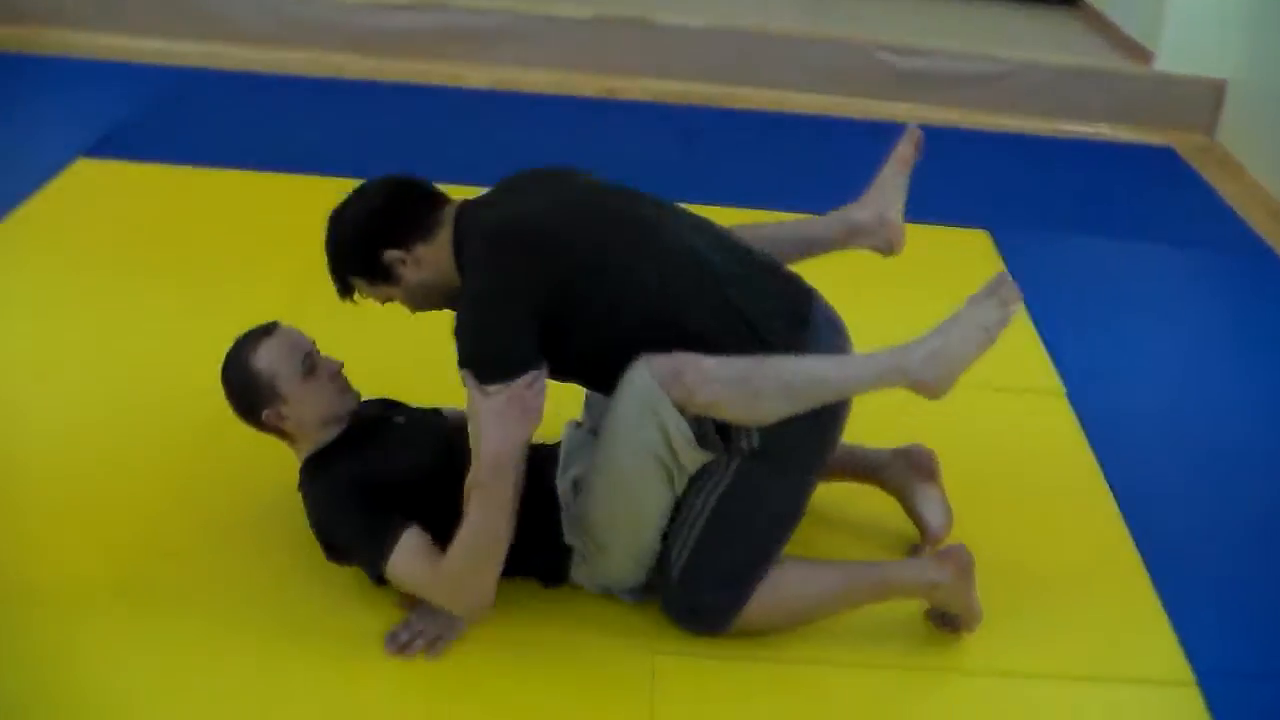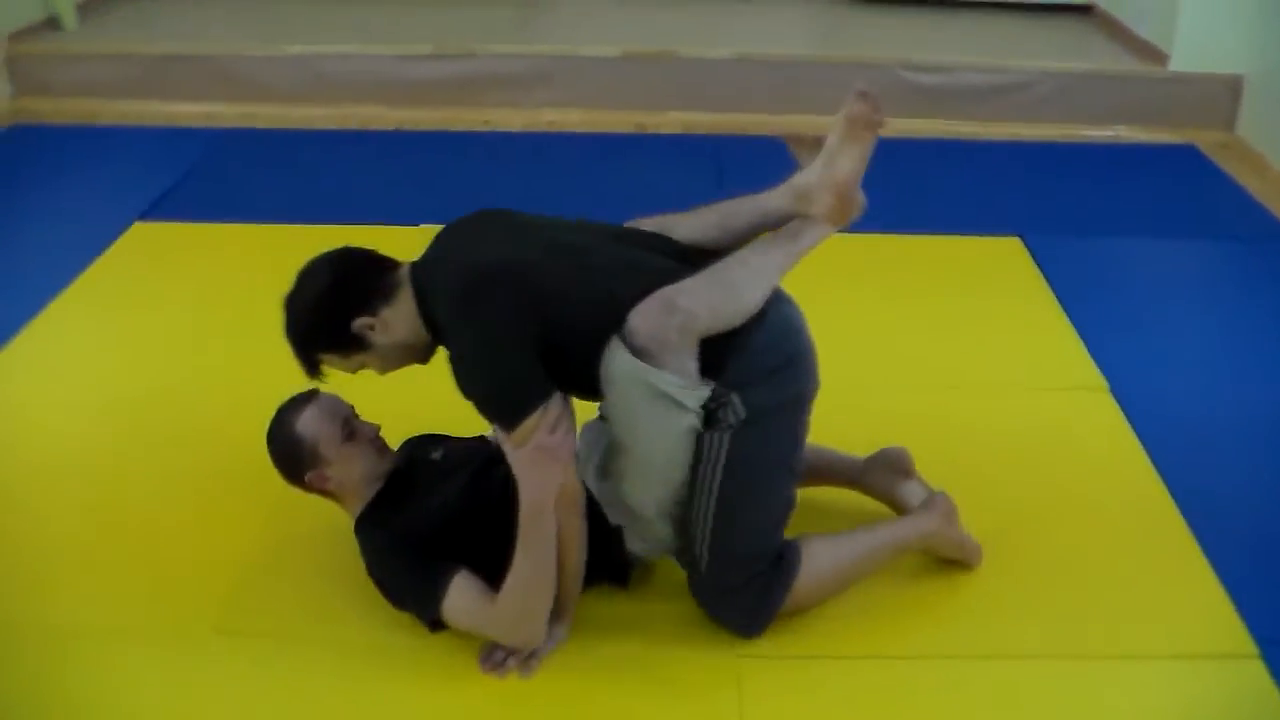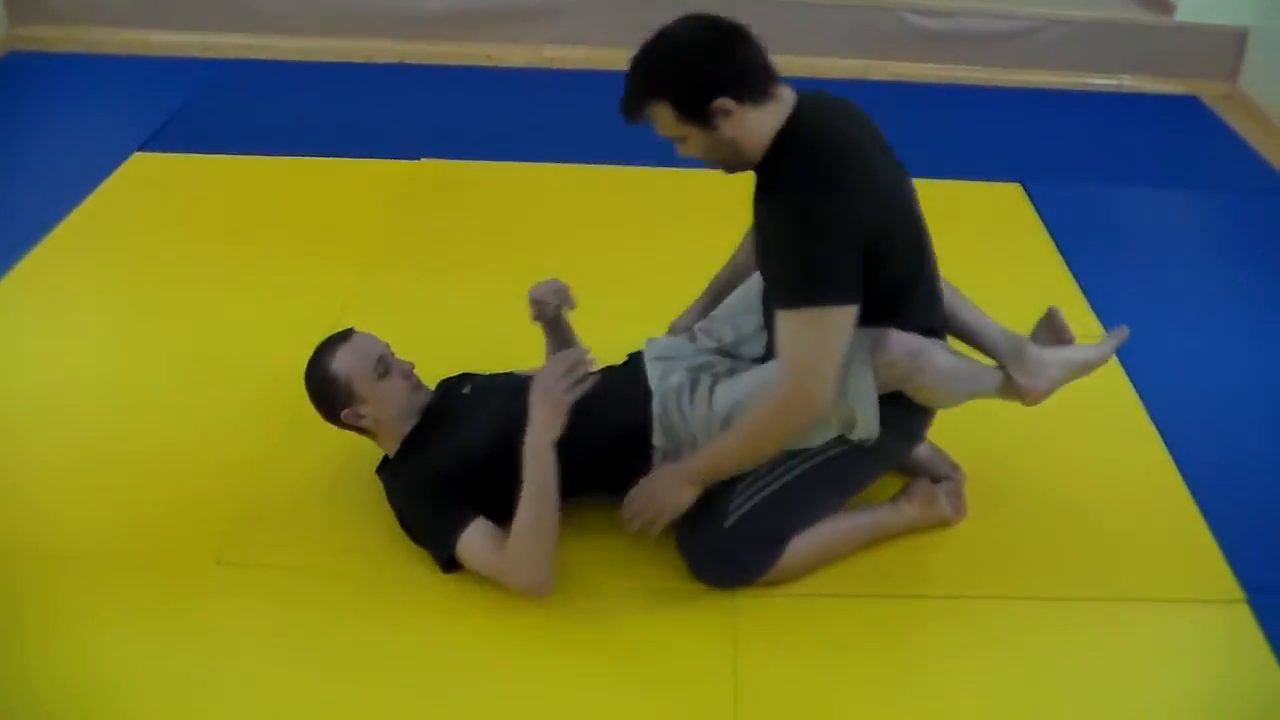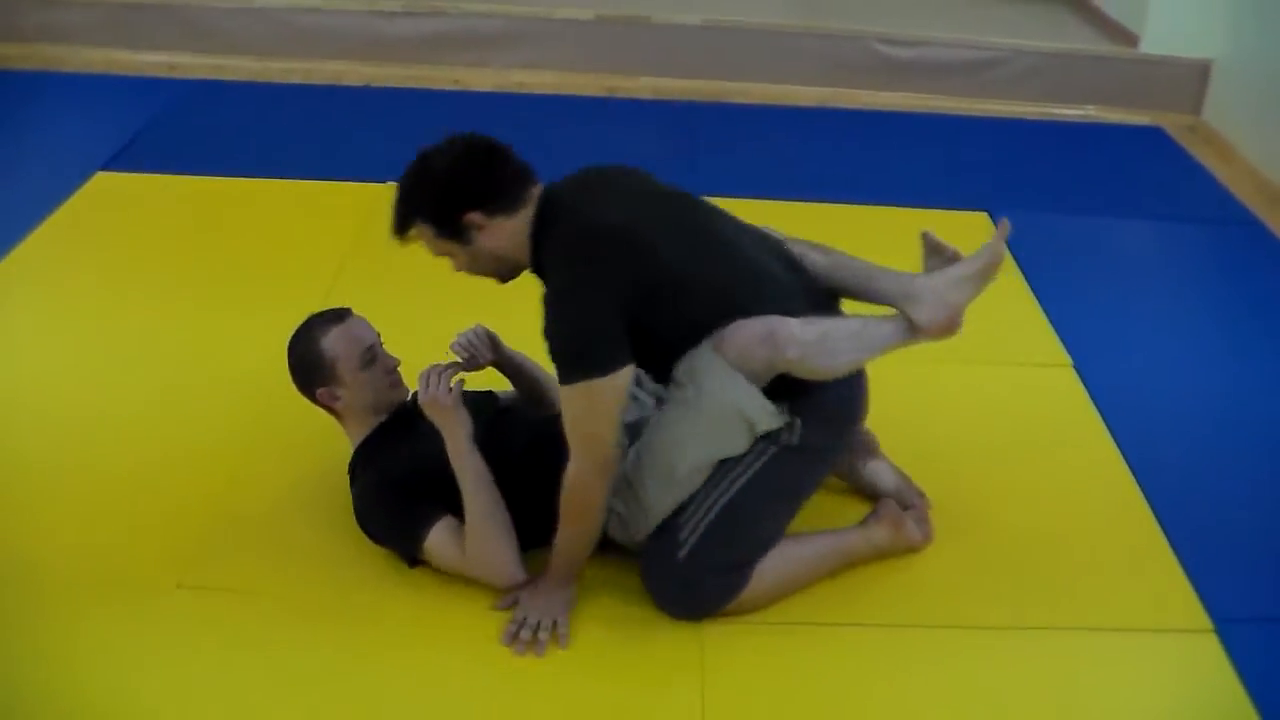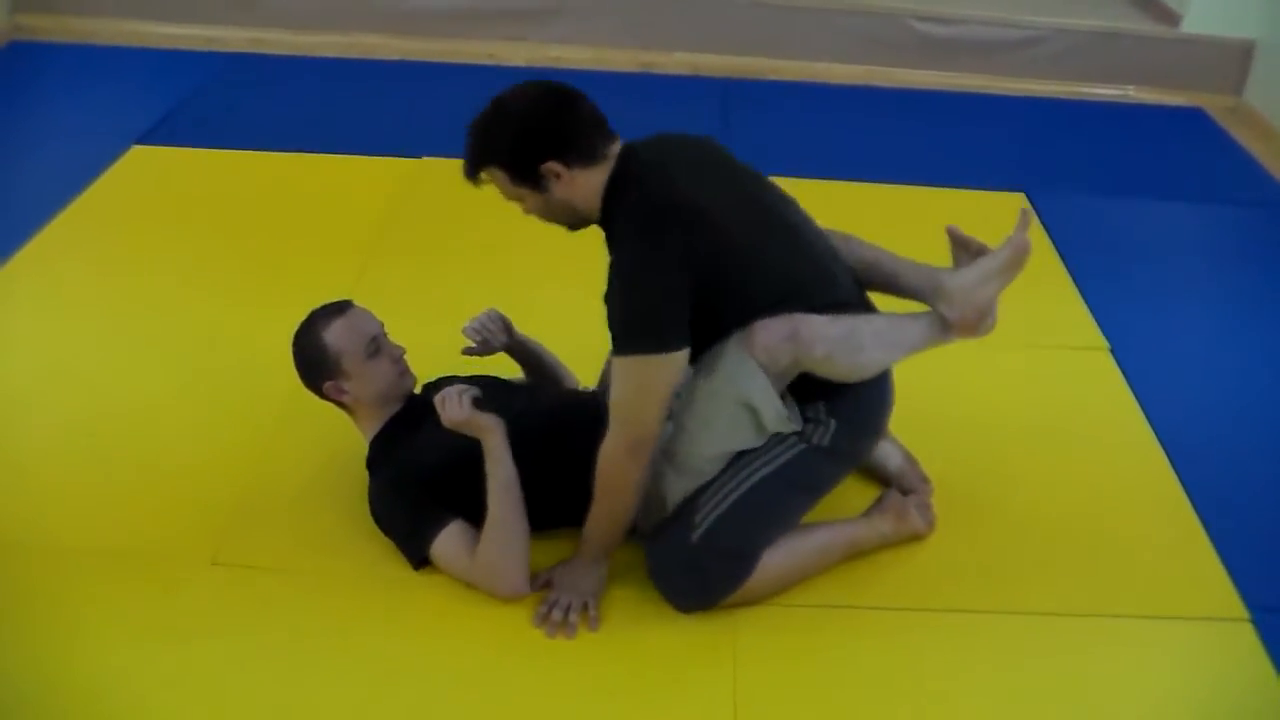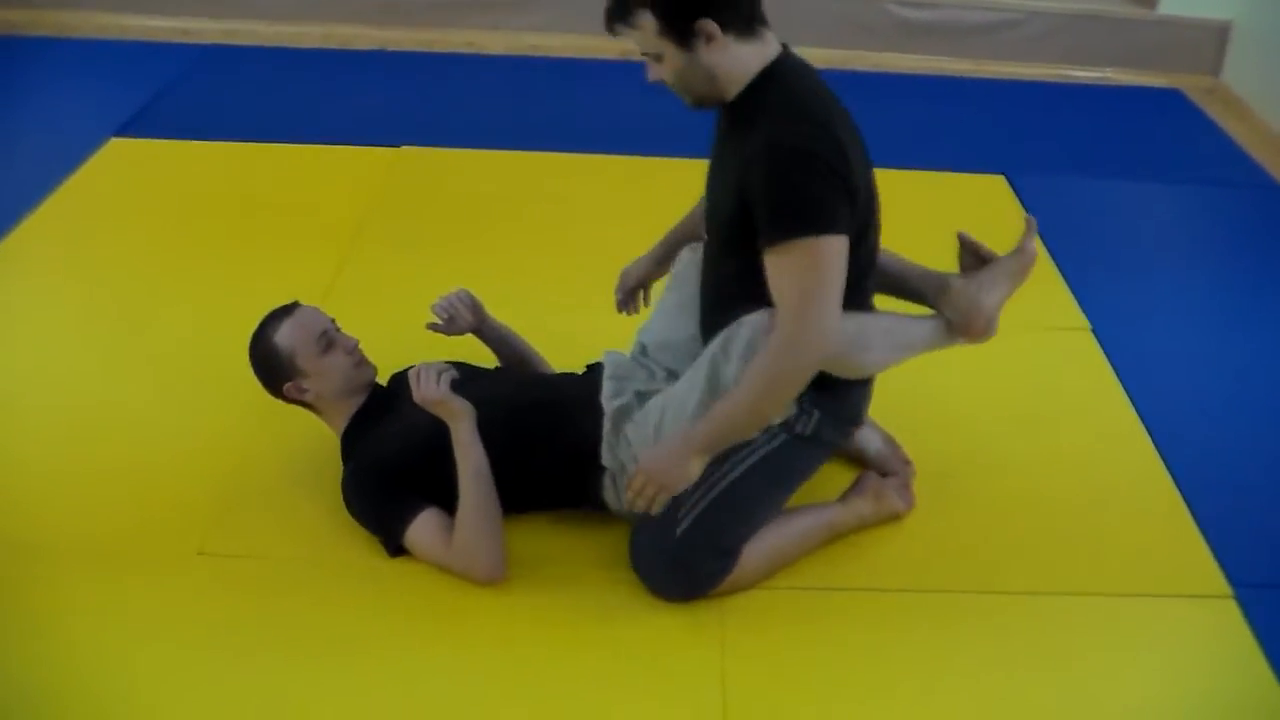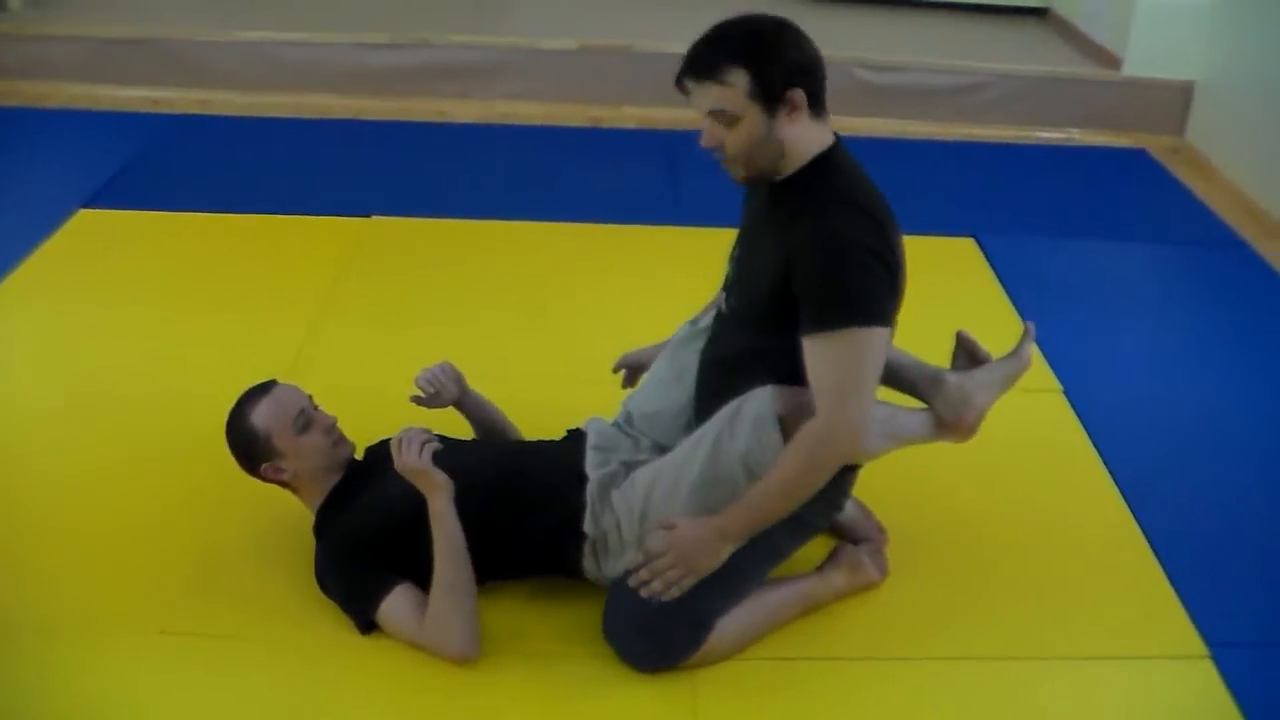
dt=0.7s
person 1, frame 1
left shoulder: (367, 419)
right shoulder: (337, 504)
left hip: (576, 473)
right hip: (585, 543)
right knee: (651, 382)
left ankle: (887, 466)
person 1, frame 2
left shoulder: (417, 454)
right shoulder: (393, 549)
right elbow: (518, 629)
right wrist: (536, 498)
right hip: (631, 522)
left ankle: (866, 472)
person 1, frame 3
left shoulder: (455, 392)
right shoulder: (421, 488)
right elbow: (530, 575)
left wrist: (550, 316)
right wrist: (538, 435)
right knee: (883, 351)
person 1, frame 4
left shoulder: (413, 411)
right shoulder: (383, 490)
left elbow: (551, 399)
right elbow: (503, 570)
left wrist: (498, 351)
right wrist: (457, 436)
right knee: (741, 345)
left ankle: (841, 452)
person 1, frame 5
left shoulder: (439, 394)
right shoulder: (398, 487)
right elbow: (510, 579)
left wrist: (512, 341)
right wrist: (492, 439)
right knee: (772, 338)
person 1, frame 6
left shoulder: (407, 390)
right shoulder: (372, 478)
right elbow: (484, 563)
left wrist: (483, 325)
right wrist: (461, 426)
right hip: (632, 467)
left knee: (711, 262)
right knee: (771, 330)
right ankle: (955, 317)
person 1, frame 7
left shoulder: (381, 458)
right shoulder: (345, 553)
right elbow: (457, 642)
left wrist: (464, 395)
right wrist: (439, 496)
left hip: (597, 459)
right hip: (609, 533)
right knee: (774, 408)
person 2, frame 1
left shoulder: (490, 293)
right shoulder: (529, 194)
left elbow: (496, 467)
left wrist: (461, 587)
left hip: (783, 395)
right hip: (804, 331)
left knee: (696, 600)
left ankle: (920, 578)
person 2, frame 2
left shoulder: (481, 340)
right shoulder: (461, 249)
left elbow: (556, 489)
left wrist: (556, 613)
left hip: (750, 365)
right hip: (756, 324)
left knee: (739, 599)
left ankle: (920, 530)
person 2, frame 3
left shoulder: (814, 206)
right shoulder: (814, 116)
left elbow: (804, 398)
left wrist: (687, 477)
right wrist: (697, 314)
left hip: (874, 398)
left knee: (715, 549)
person 2, frame 4
left shoulder: (578, 288)
right shoulder: (591, 193)
left elbow: (593, 467)
left wrist: (558, 583)
left hip: (804, 392)
right hip: (807, 345)
left knee: (677, 582)
person 2, frame 5
left shoulder: (644, 253)
right shoulder: (667, 155)
left elbow: (632, 441)
left wrist: (589, 559)
left hip: (828, 399)
right hip: (832, 352)
left knee: (684, 572)
left ankle: (879, 526)
person 2, frame 6
left shoulder: (791, 144)
right shoulder: (757, 94)
left elbow: (809, 336)
left wrist: (695, 446)
right wrist: (659, 255)
left hip: (799, 388)
right hip: (748, 357)
left knee: (671, 562)
person 2, frame 7
left shoulder: (840, 232)
right shoulder: (774, 175)
left elbow: (843, 426)
left wrist: (722, 534)
left hip: (780, 465)
right hip: (730, 428)
left knee: (642, 631)
